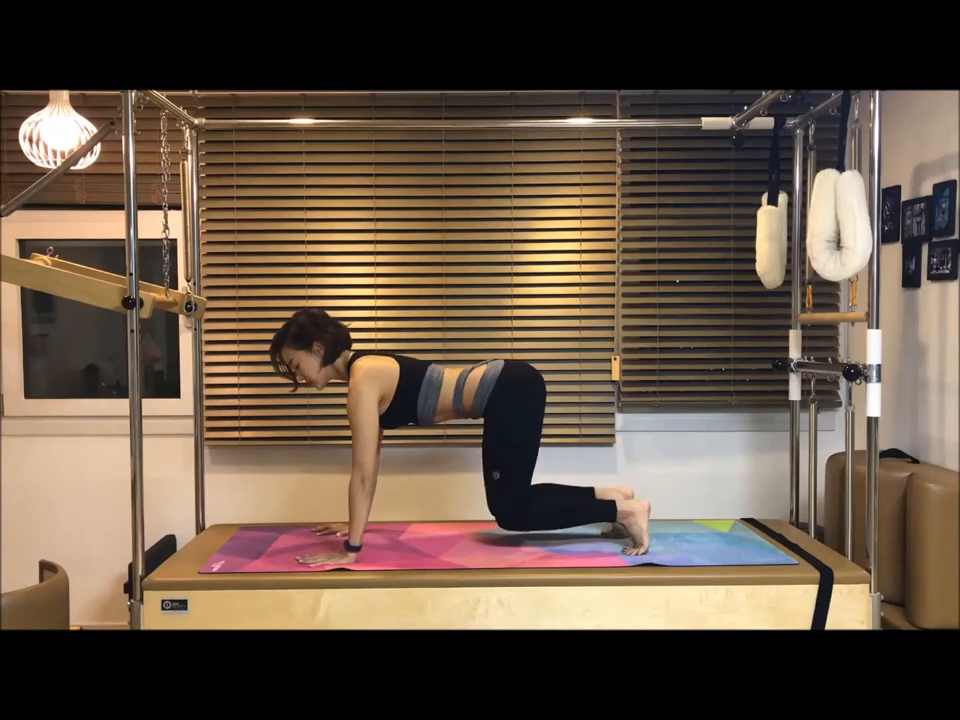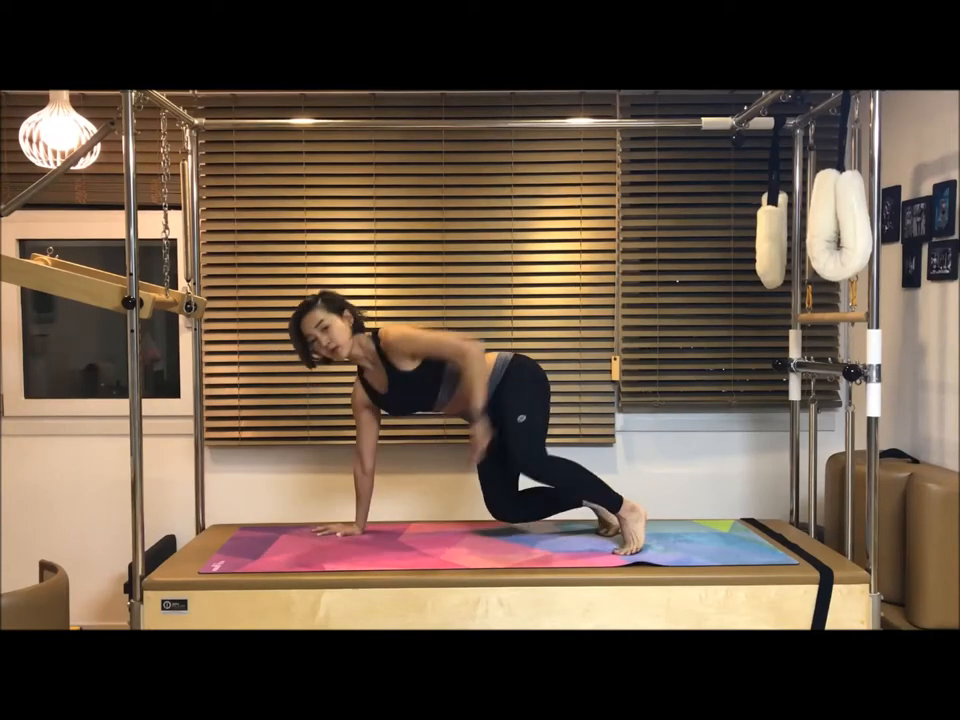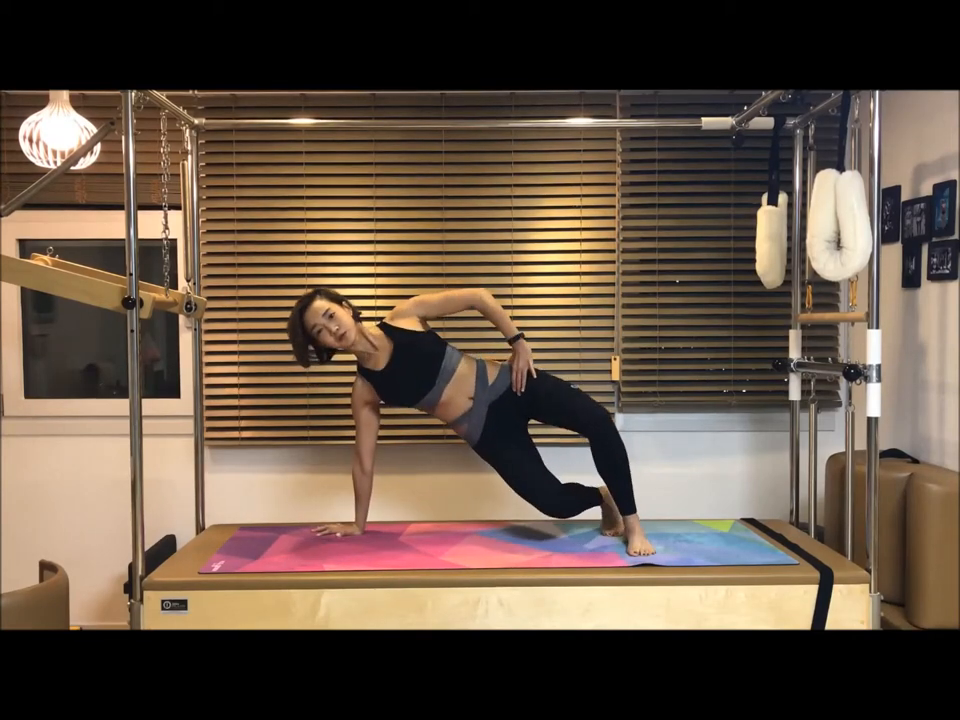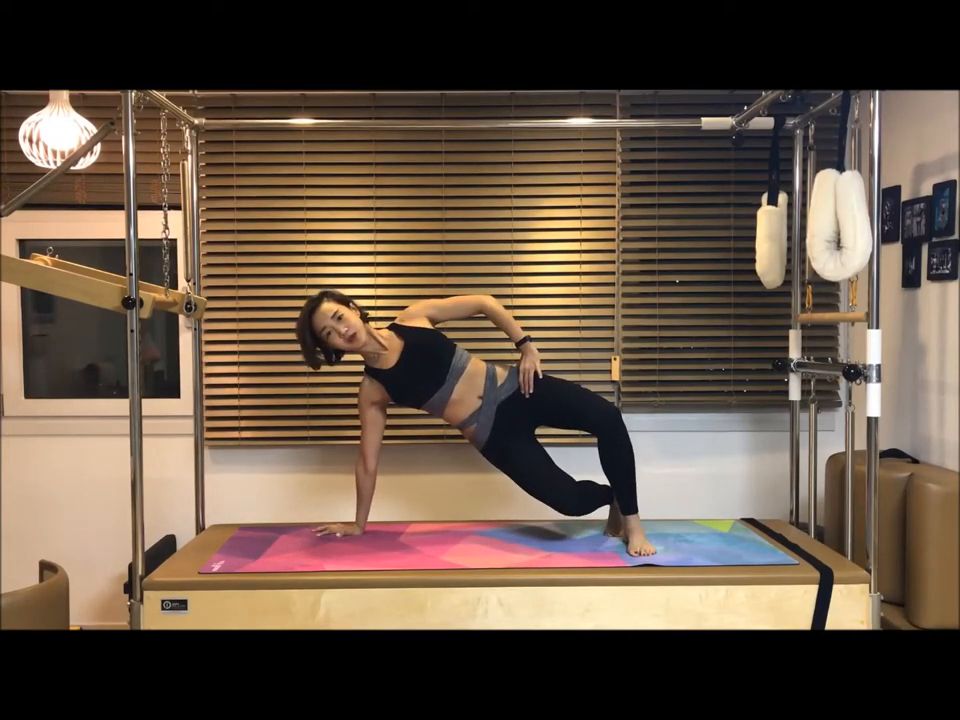
dt=1s
person 1, frame 1
left shoulder: (363, 381)
right shoulder: (367, 371)
left elbow: (363, 473)
right elbow: (371, 464)
left wrist: (351, 548)
right wrist: (355, 524)
left hip: (512, 390)
right hip: (507, 385)
left knee: (512, 511)
right knee: (504, 500)
left ankle: (625, 509)
right ankle: (606, 496)
person 1, frame 2
left shoulder: (393, 341)
right shoulder: (363, 391)
left elbow: (470, 348)
right elbow: (364, 462)
left wrist: (479, 416)
right wrist: (358, 524)
left hip: (513, 377)
right hip: (490, 405)
left knee: (527, 458)
right knee: (503, 507)
left ankle: (625, 509)
right ankle: (592, 497)
person 1, frame 3
left shoulder: (404, 316)
right shoulder: (364, 389)
left elbow: (478, 297)
right elbow: (364, 460)
left wrist: (518, 341)
right wrist: (358, 523)
left hip: (510, 384)
right hip: (487, 431)
left knee: (596, 420)
right knee: (554, 503)
left ankle: (631, 522)
right ankle: (600, 496)
person 1, frame 4
left shoulder: (413, 318)
right shoulder: (372, 389)
left elbow: (484, 303)
right elbow: (367, 461)
left wrist: (525, 344)
right wrist: (358, 523)
left hip: (516, 388)
right hip: (494, 434)
left knee: (607, 417)
right knee: (569, 500)
left ankle: (631, 521)
right ankle: (612, 496)
